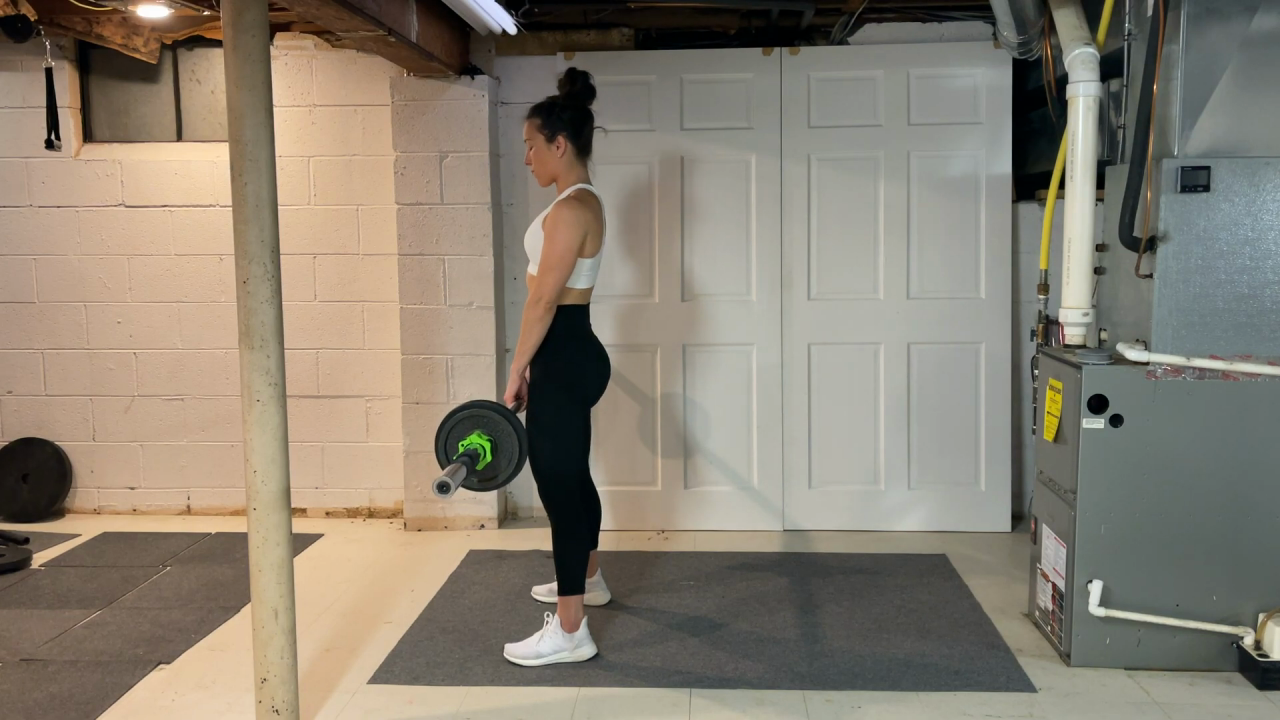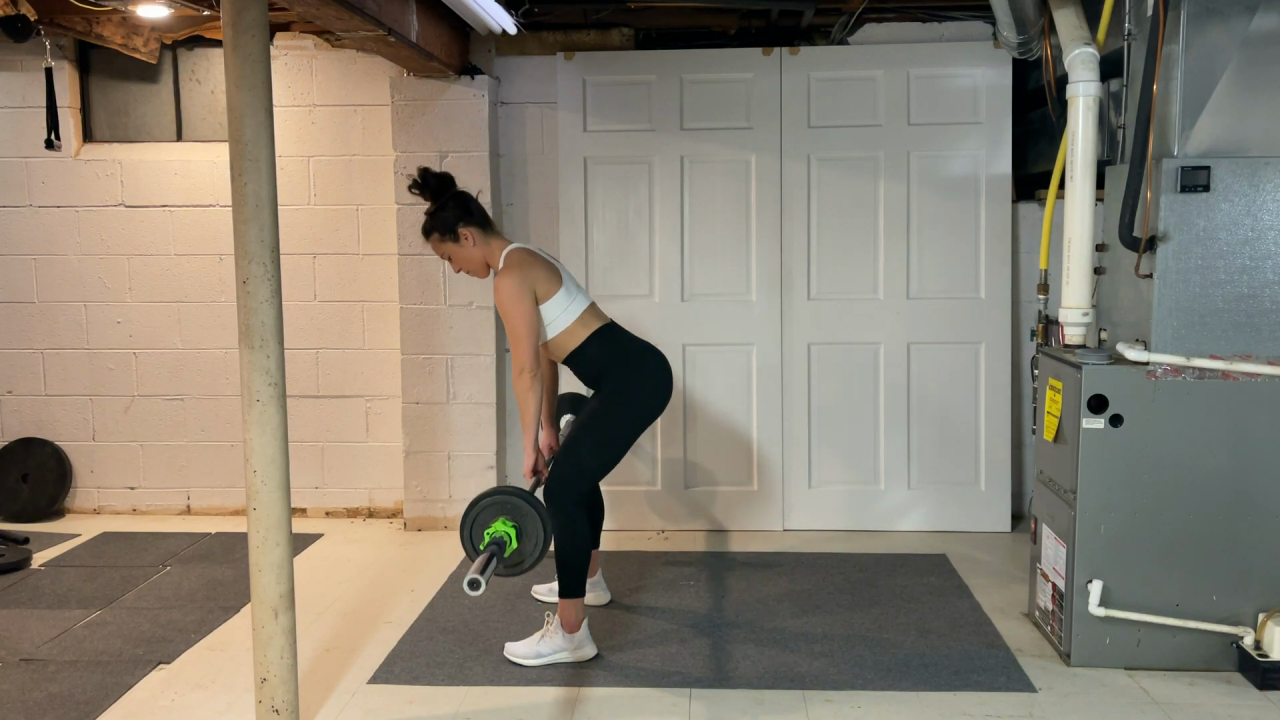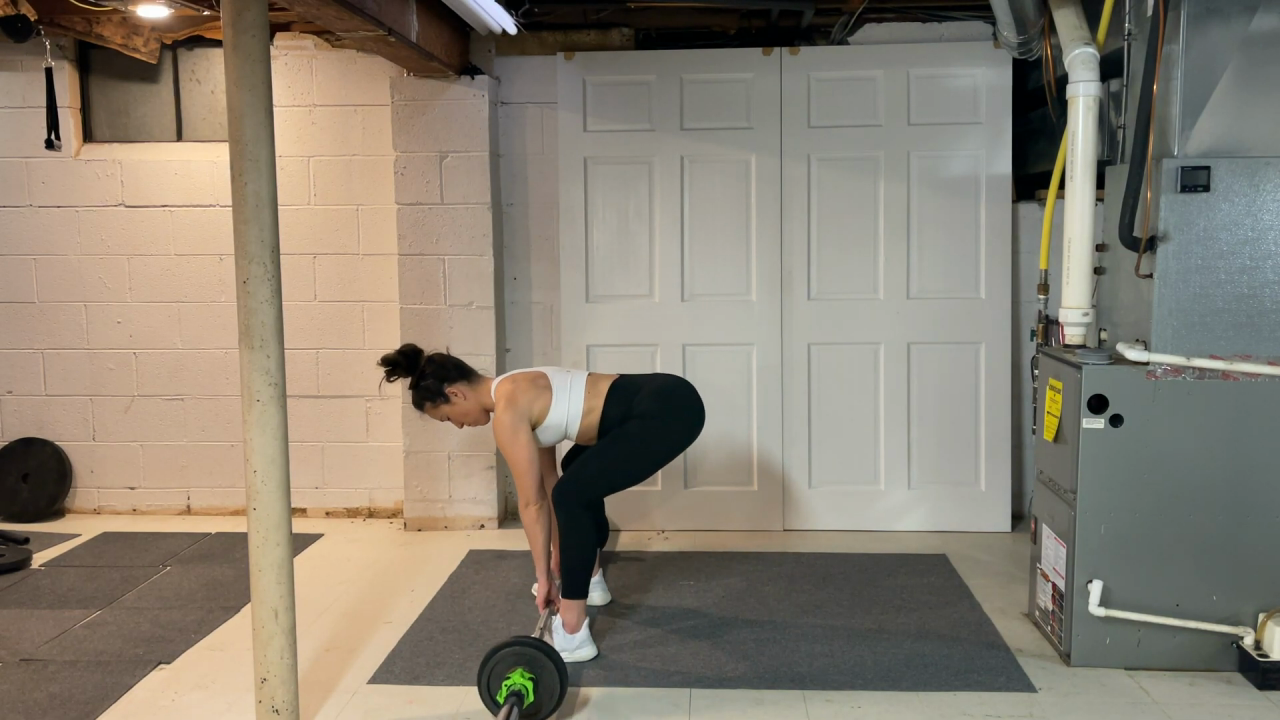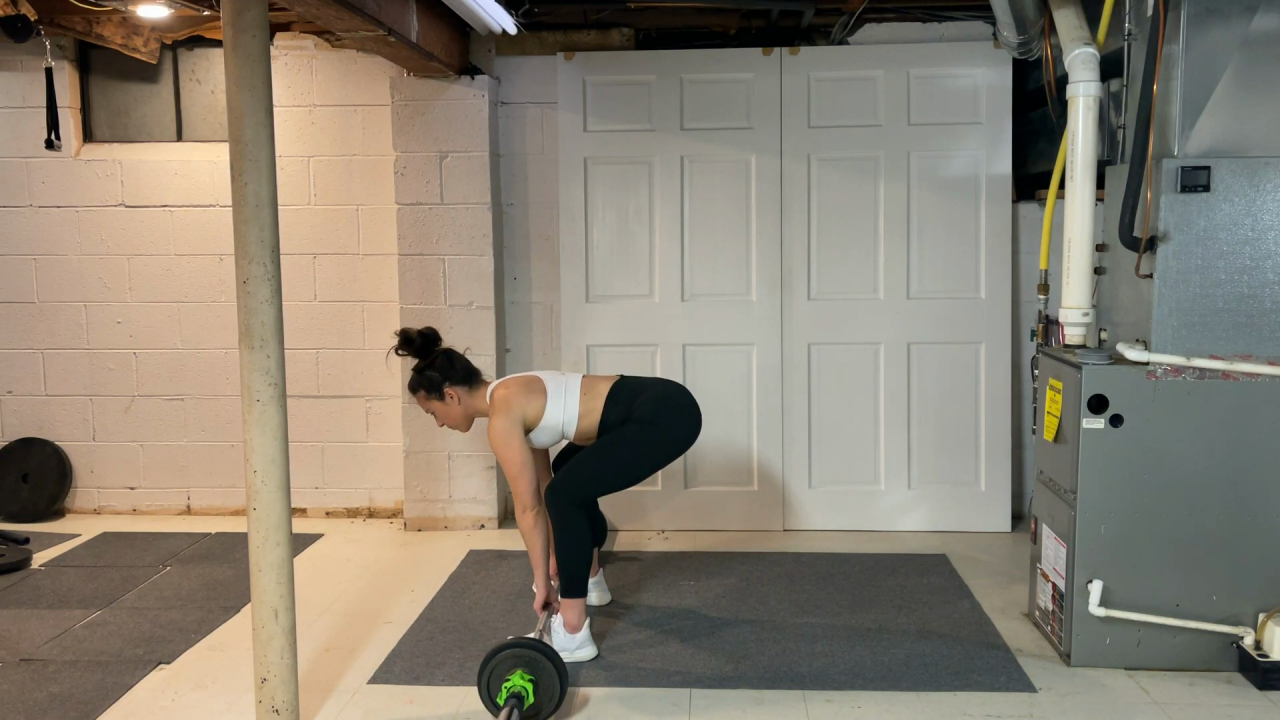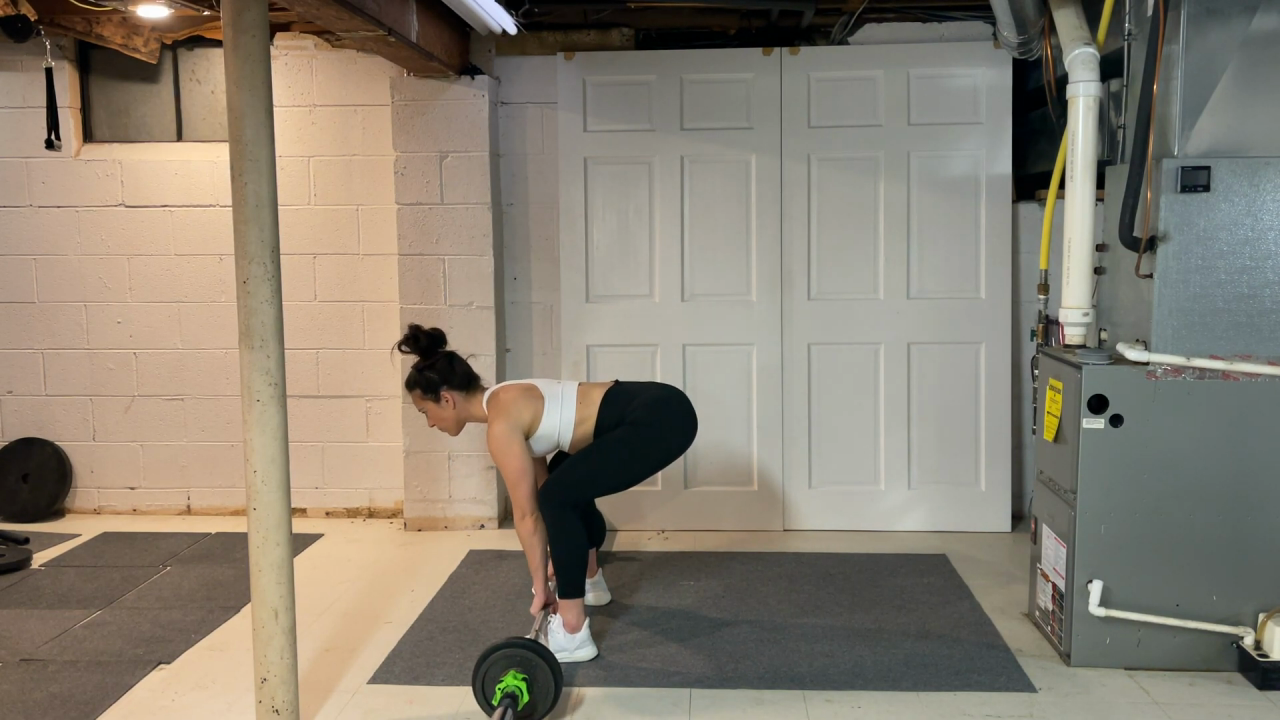
dt=1s
person 1, frame 1
left shoulder: (571, 208)
right shoulder: (578, 202)
left elbow: (543, 300)
left wrist: (516, 373)
right wrist: (533, 366)
left hip: (565, 362)
right hip: (573, 356)
left knee: (558, 487)
right knee: (572, 477)
left ankle: (570, 633)
right ankle: (588, 579)
person 1, frame 2
left shoulder: (510, 276)
right shoulder: (524, 261)
left elbow: (526, 371)
right elbow: (545, 355)
left wrist: (530, 446)
right wrist: (548, 427)
left hip: (633, 380)
right hip: (636, 372)
left knee: (563, 486)
right knee: (577, 471)
left ankle: (571, 634)
right ankle: (588, 578)
person 1, frame 3
left shoulder: (508, 411)
right shoulder: (517, 394)
left elbow: (532, 503)
right elbow: (547, 479)
left wrist: (543, 576)
right wrist: (559, 549)
left hip: (667, 412)
right hip: (662, 400)
left knee: (573, 494)
right knee: (578, 472)
left ankle: (572, 635)
right ankle: (590, 580)
person 1, frame 4
left shoulder: (502, 414)
right shoulder: (511, 399)
left elbow: (528, 507)
right elbow: (542, 483)
left wrist: (542, 582)
right wrist: (557, 555)
left hip: (666, 416)
right hip: (655, 405)
left knee: (566, 493)
right knee: (568, 474)
left ankle: (573, 636)
right ankle: (590, 579)
person 1, frame 5
left shoulder: (501, 422)
right shoulder: (506, 404)
left elbow: (526, 513)
right elbow: (538, 487)
left wrist: (541, 587)
right wrist: (557, 557)
left hip: (661, 419)
right hip: (652, 409)
left knee: (559, 495)
right knee: (567, 479)
left ankle: (572, 636)
right ankle: (590, 580)
